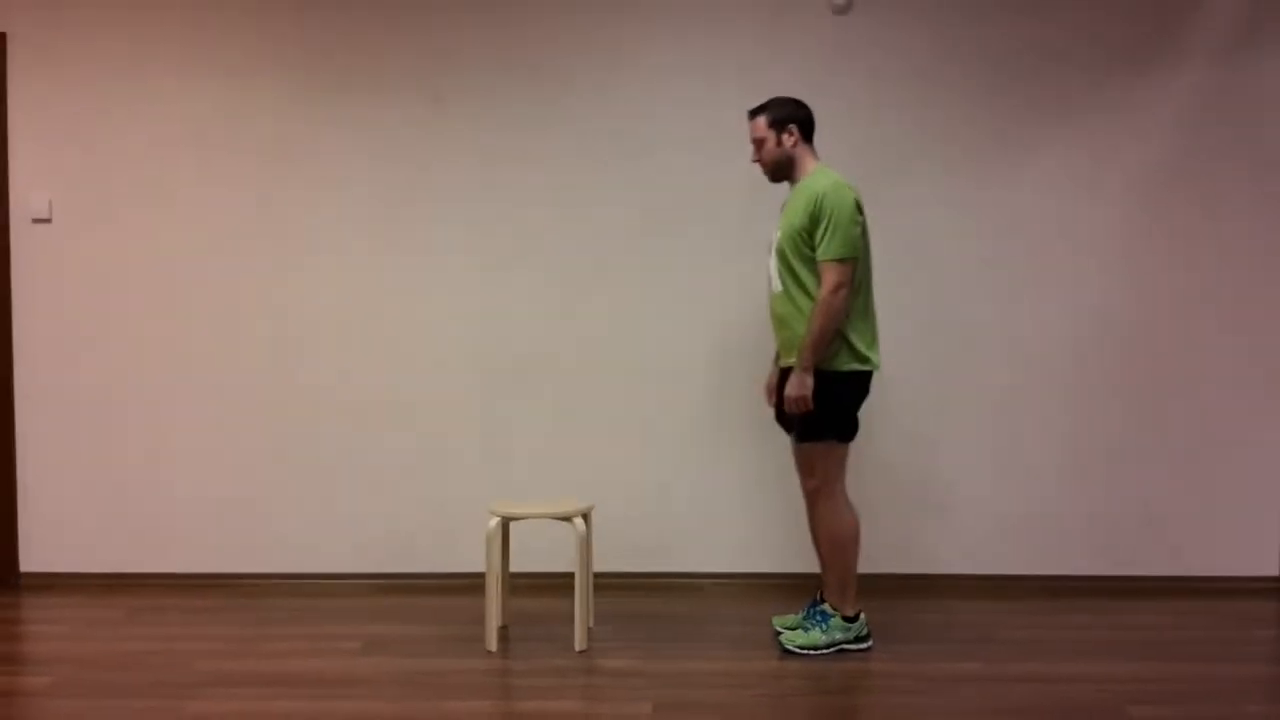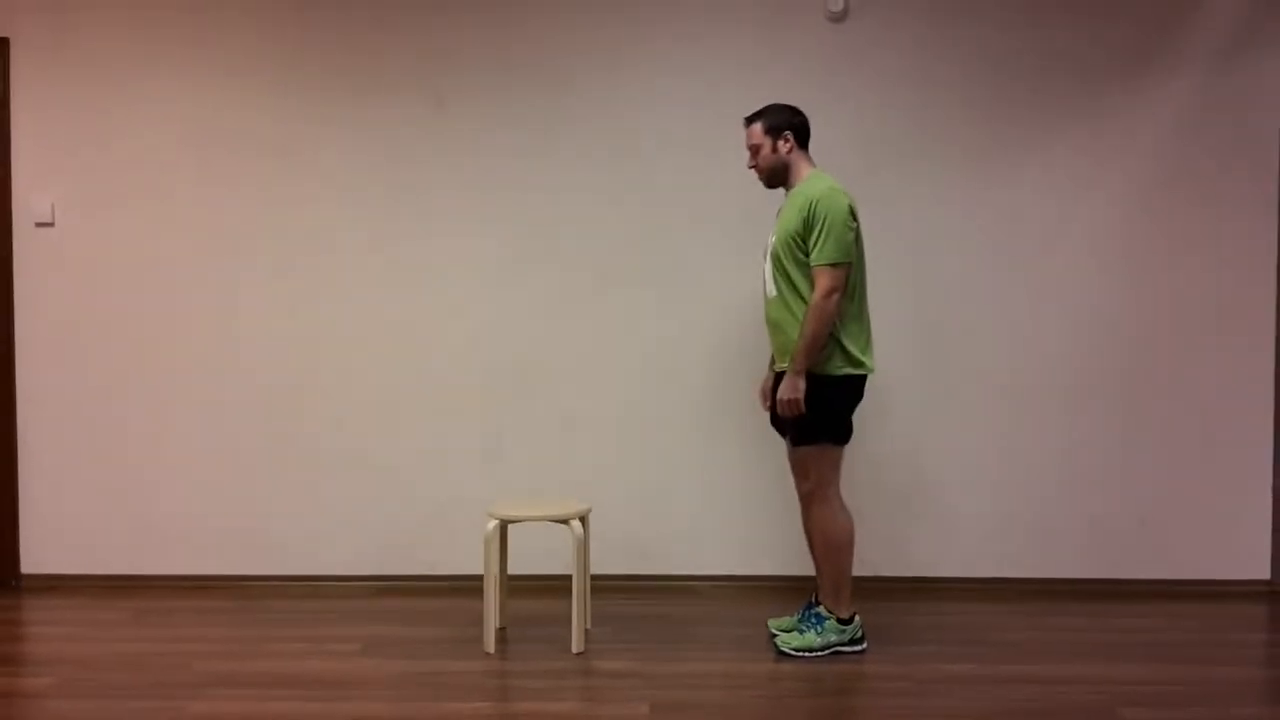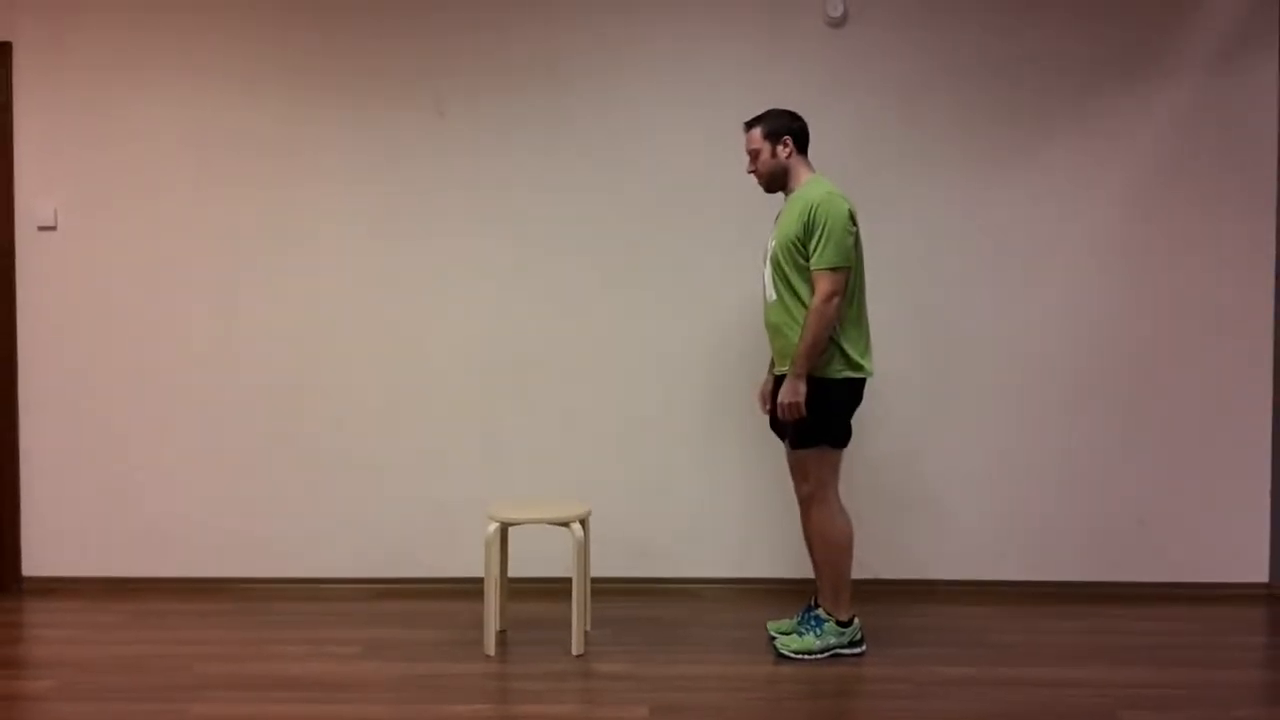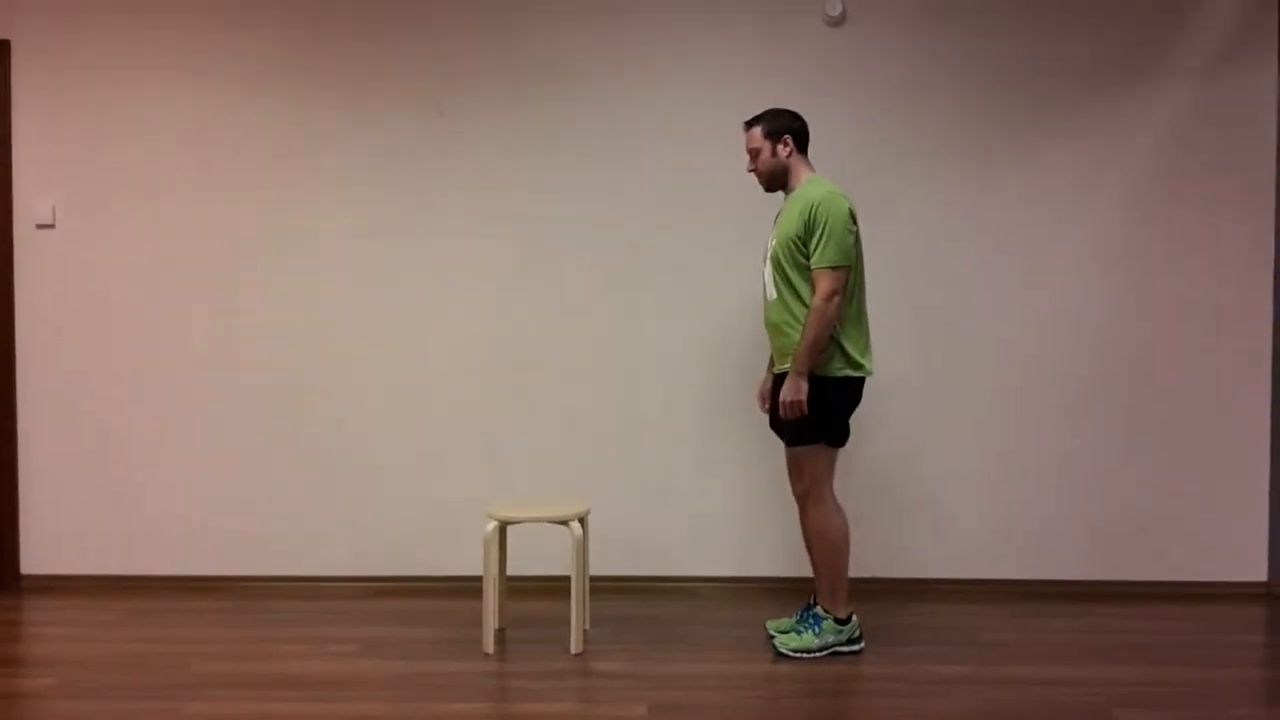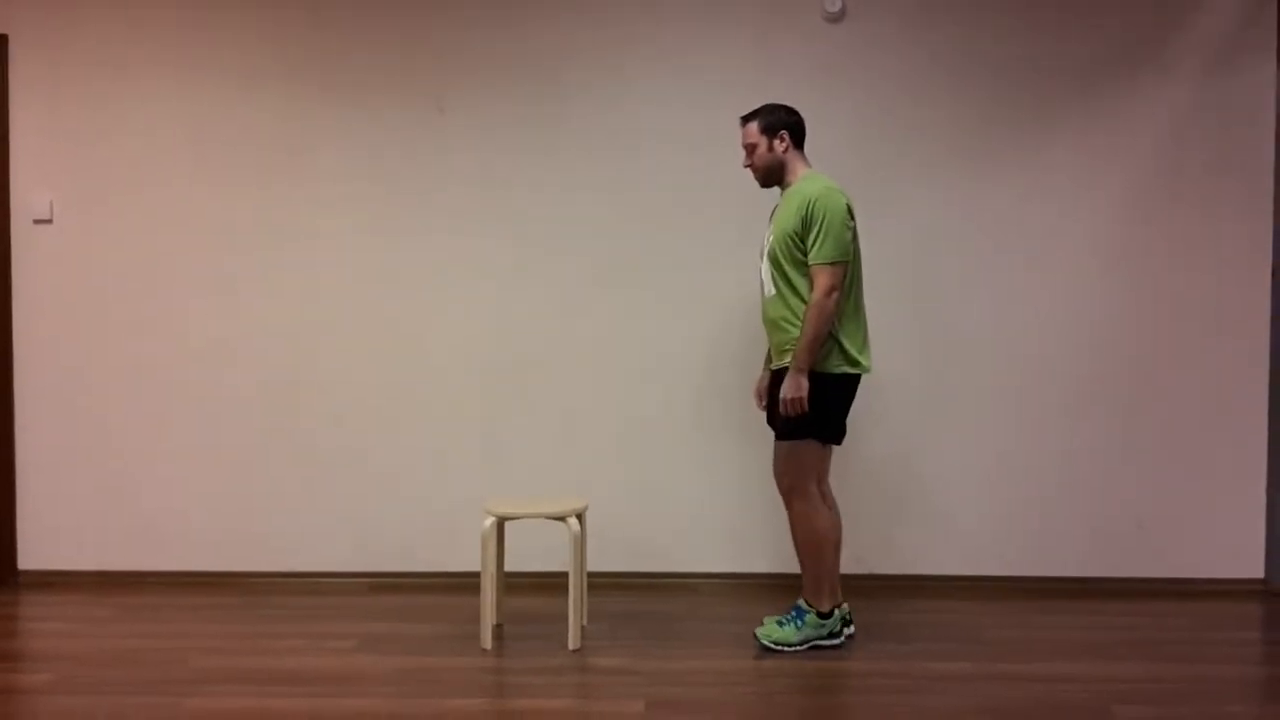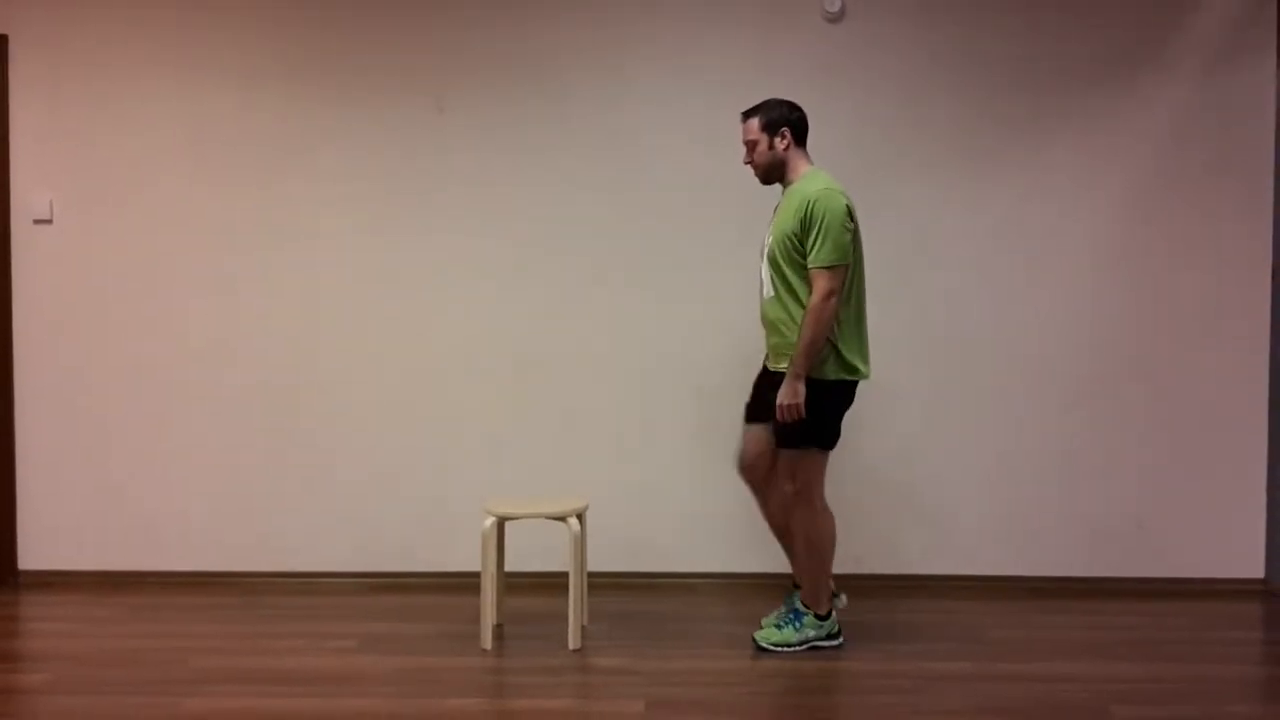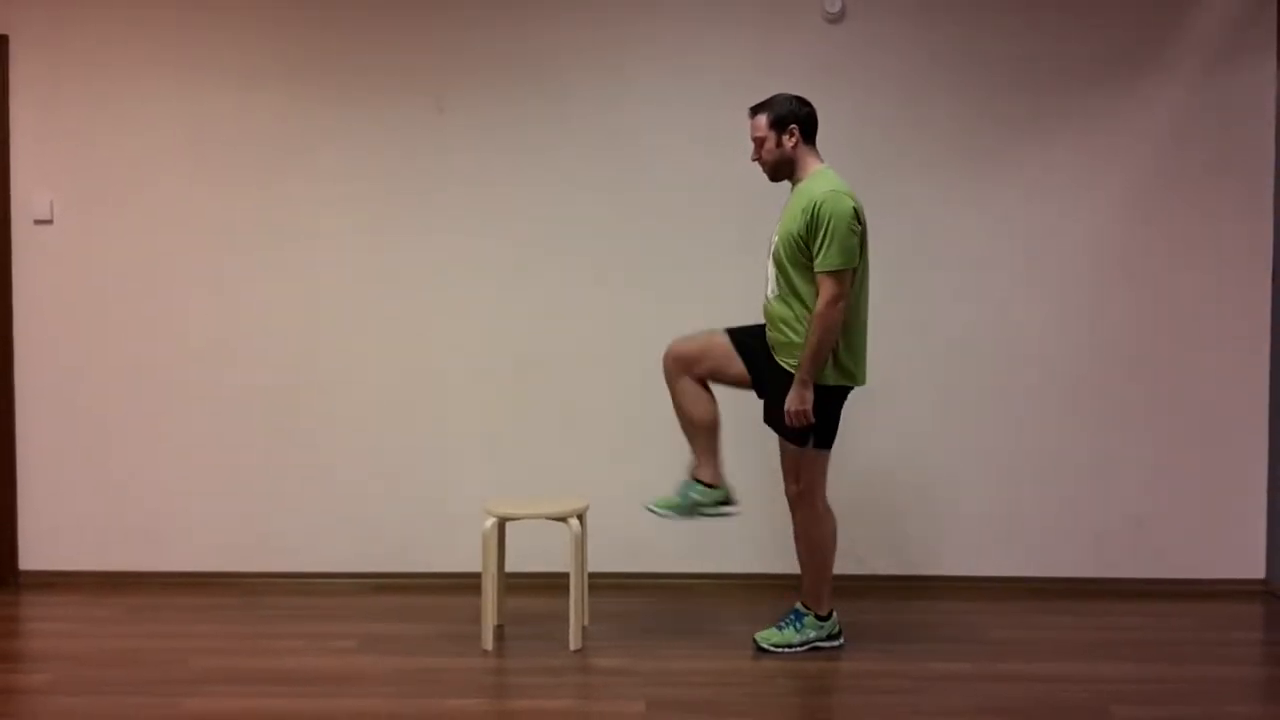
dt=0.4s
person 1, frame 1
left shoulder: (831, 194)
right shoulder: (799, 197)
left elbow: (836, 291)
left wrist: (804, 370)
right wrist: (781, 364)
left hip: (829, 371)
right hip: (806, 368)
left knee: (827, 490)
right knee: (815, 489)
left ankle: (847, 618)
right ankle: (830, 604)
person 1, frame 2
left shoulder: (825, 200)
right shoulder: (793, 203)
left elbow: (828, 296)
left wrist: (797, 374)
right wrist: (776, 368)
left hip: (823, 375)
right hip: (801, 373)
left knee: (821, 493)
right knee: (810, 492)
left ankle: (842, 622)
right ankle: (825, 606)
person 1, frame 3
left shoulder: (824, 204)
right shoulder: (792, 208)
left elbow: (827, 300)
left wrist: (797, 377)
right wrist: (775, 373)
left hip: (822, 379)
right hip: (799, 376)
left knee: (819, 495)
right knee: (809, 495)
left ankle: (841, 624)
right ankle: (825, 609)
person 1, frame 4
left shoulder: (825, 203)
right shoulder: (791, 208)
left elbow: (829, 297)
left wrist: (799, 376)
right wrist: (775, 370)
left hip: (823, 375)
right hip: (800, 372)
left knee: (814, 491)
right knee: (808, 490)
left ankle: (840, 621)
right ankle: (825, 607)
person 1, frame 5
left shoulder: (822, 199)
right shoulder: (788, 203)
left elbow: (827, 293)
left wrist: (797, 372)
right wrist: (770, 367)
left hip: (819, 371)
right hip: (796, 368)
left knee: (797, 485)
right knee: (809, 485)
left ankle: (820, 615)
right ankle: (828, 606)
person 1, frame 6
left shoulder: (822, 200)
right shoulder: (790, 199)
left elbow: (826, 298)
left wrist: (796, 379)
right wrist: (776, 372)
left hip: (815, 373)
right hip: (786, 363)
left knee: (800, 489)
right knee: (755, 467)
left ankle: (818, 616)
right ankle: (814, 586)
person 1, frame 7
left shoulder: (831, 200)
right shoulder: (803, 192)
left elbow: (834, 299)
left wrist: (803, 382)
left hip: (810, 360)
right hip: (779, 344)
left knee: (802, 489)
right knee: (682, 356)
left ankle: (817, 617)
right ankle: (709, 484)
